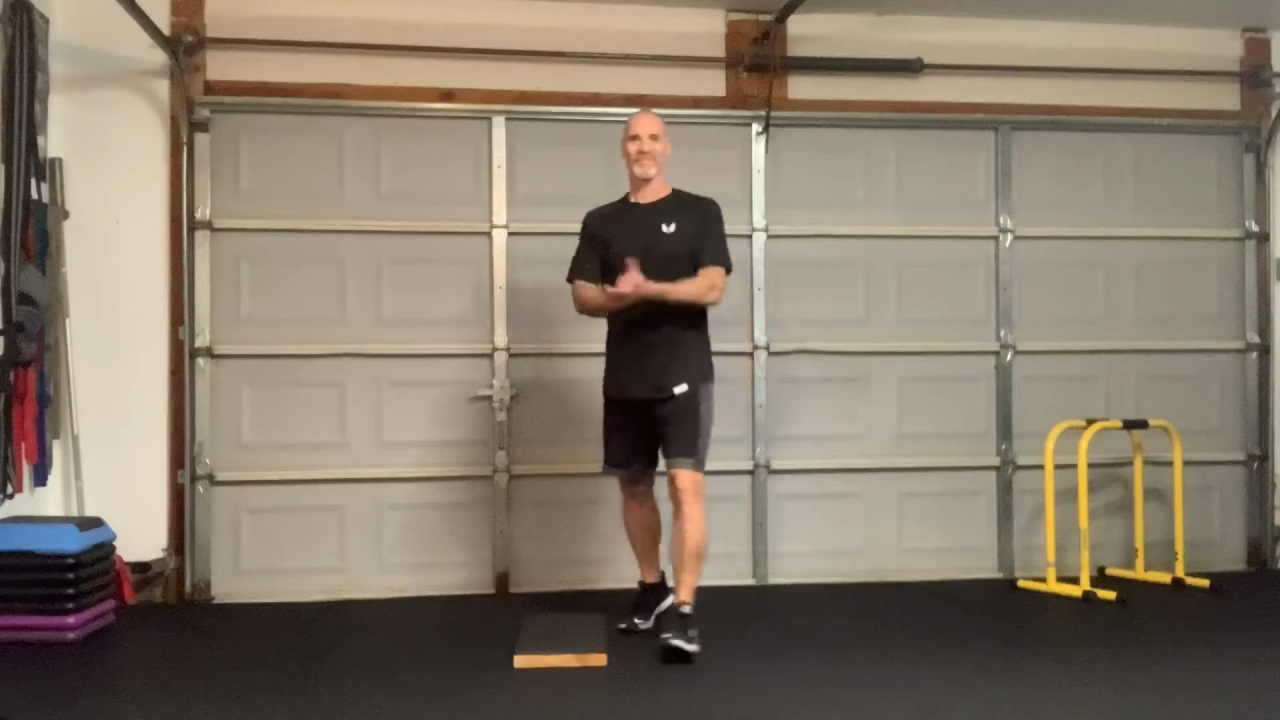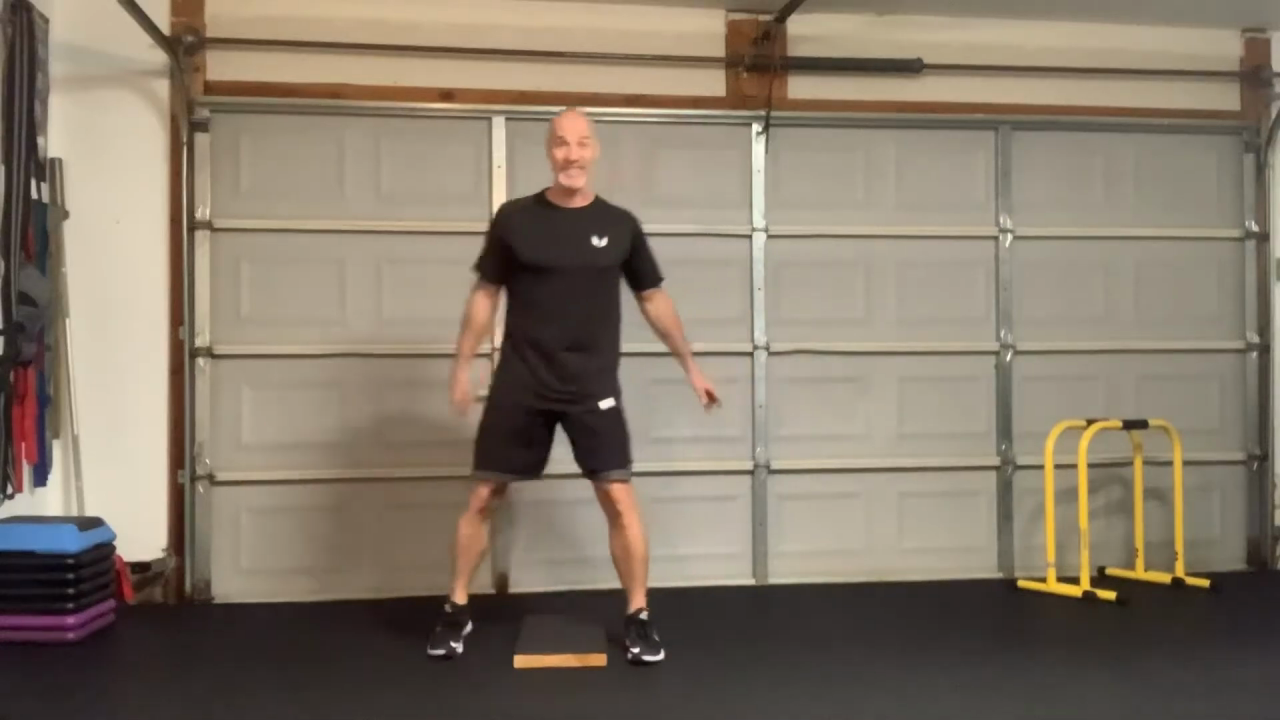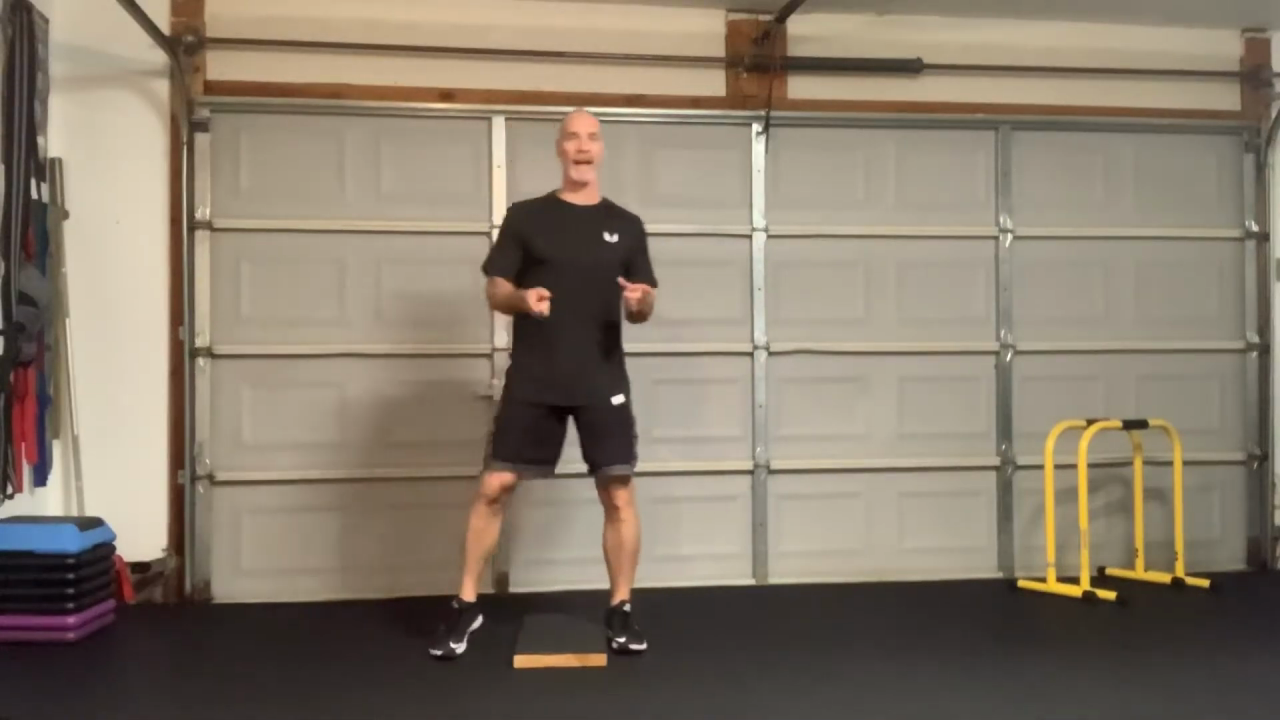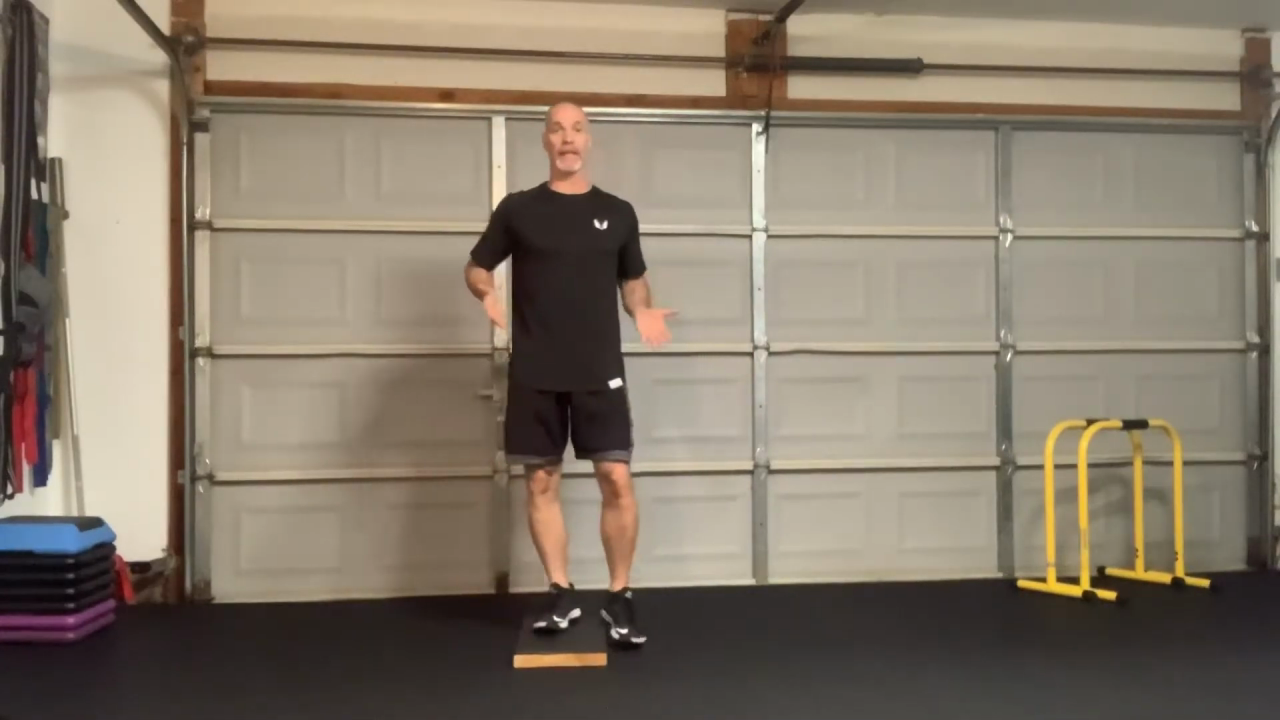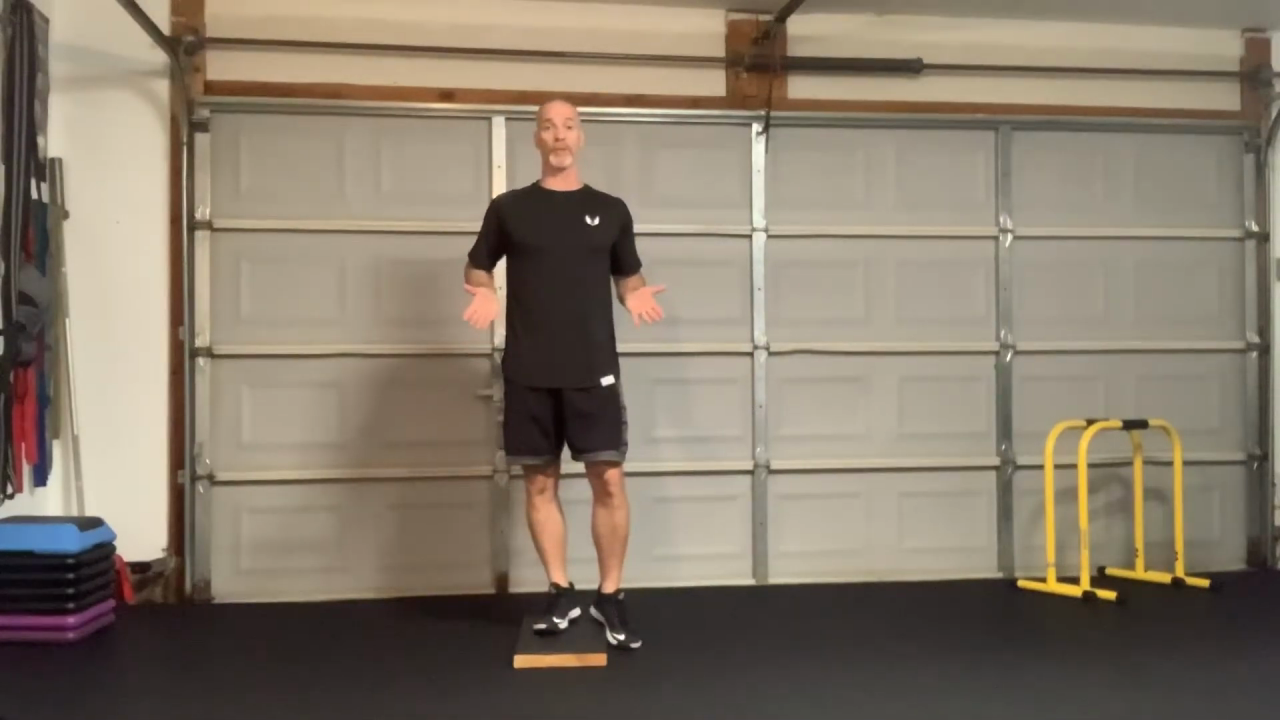
dt=1s
person 1, frame 1
left shoulder: (699, 211)
right shoulder: (600, 221)
left elbow: (713, 287)
right elbow: (581, 299)
left wrist: (651, 288)
right wrist: (616, 295)
left hip: (684, 374)
right hip: (624, 379)
left knee: (684, 485)
right knee: (634, 485)
left ankle: (682, 610)
right ankle: (653, 587)
person 1, frame 2
left shoulder: (620, 226)
right shoulder: (513, 219)
left elbow: (654, 300)
right elbow: (485, 294)
left wrist: (690, 367)
right wrist: (462, 365)
left hip: (592, 388)
right hip: (520, 387)
left knee: (619, 500)
right knee: (483, 496)
left ankle: (637, 618)
right ankle: (456, 610)
person 1, frame 3
left shoulder: (626, 226)
right shoulder: (525, 216)
left elbow: (643, 303)
right elbow: (494, 291)
left wrist: (641, 303)
right wrist: (522, 300)
left hip: (603, 380)
right hip: (533, 380)
left knee: (619, 493)
right knee: (494, 488)
left ankle: (621, 610)
right ankle: (465, 607)
person 1, frame 4
left shoulder: (618, 213)
right shoulder: (518, 209)
left elbow: (633, 279)
right elbow: (477, 266)
left wrist: (643, 312)
right wrist: (488, 297)
left hip: (600, 370)
right hip: (534, 371)
left knee: (618, 481)
right knee: (542, 482)
left ankle: (619, 595)
right ankle: (562, 593)
person 1, frame 5
left shoulder: (611, 210)
right shoulder: (509, 207)
left elbow: (629, 275)
right elbow: (477, 266)
left wrist: (636, 296)
right wrist: (482, 293)
left hip: (593, 367)
right hip: (529, 370)
left knee: (609, 480)
right knee: (540, 481)
left ankle: (610, 596)
right ankle: (561, 592)
